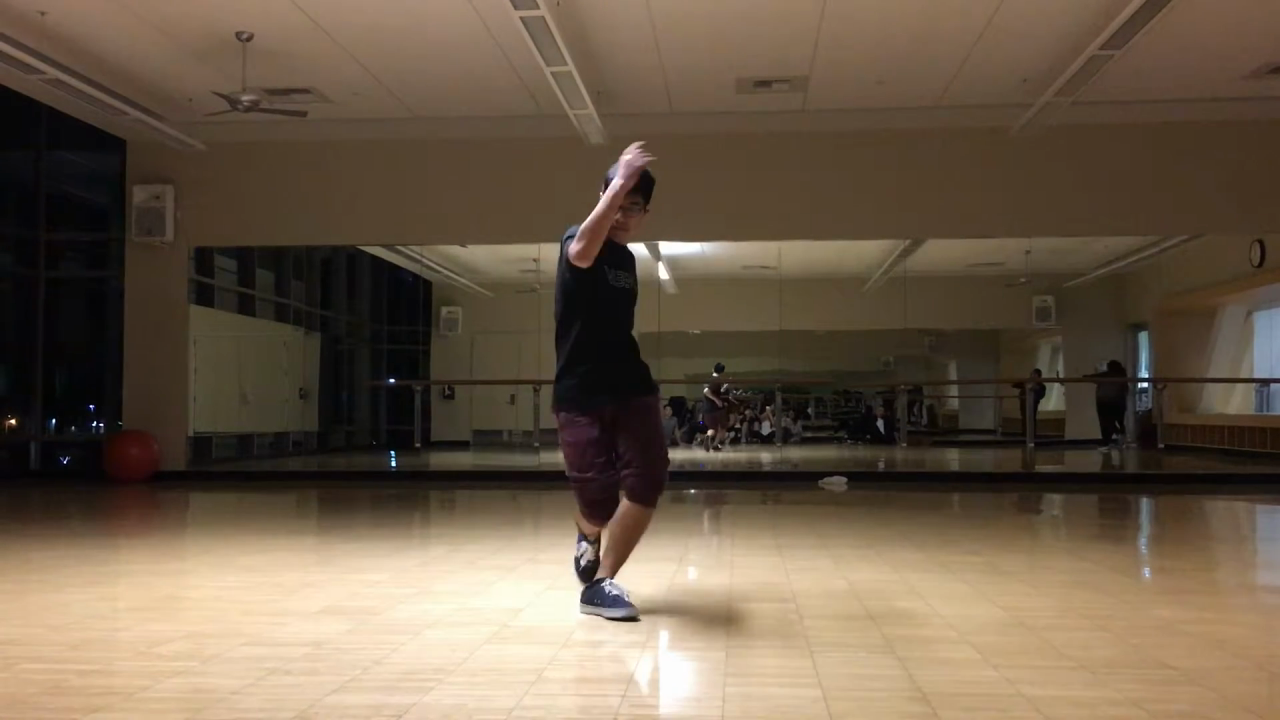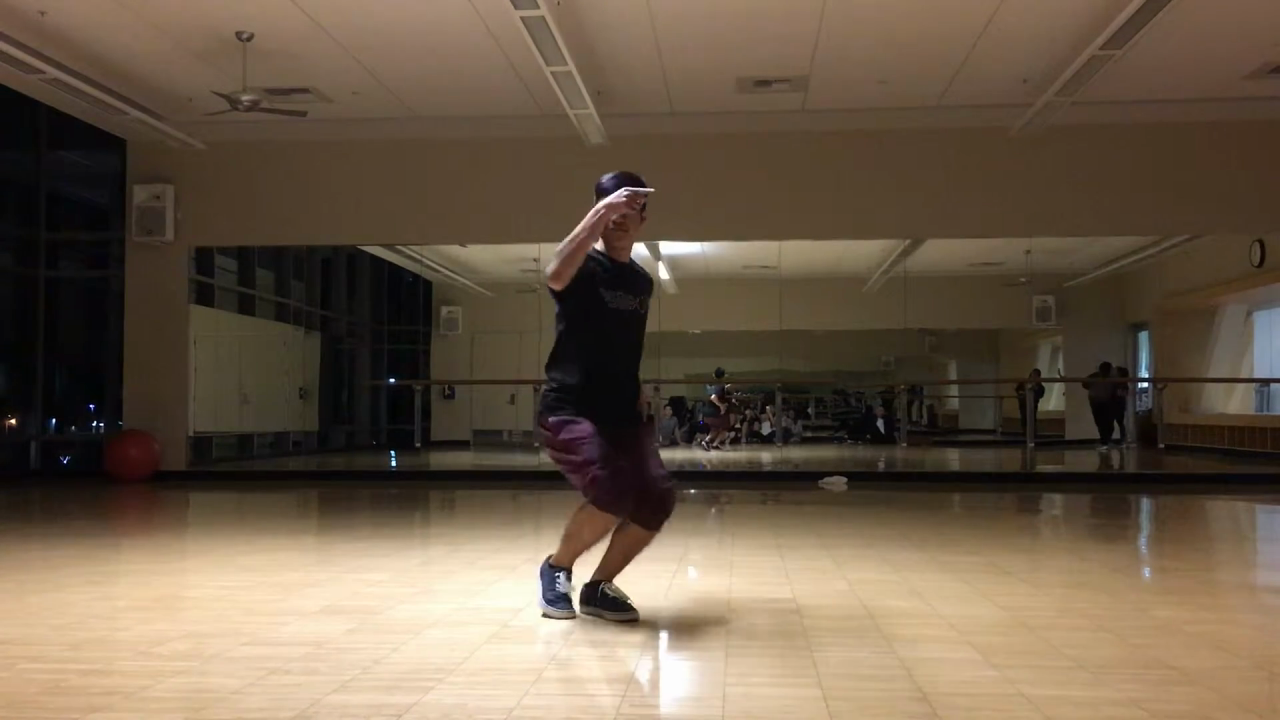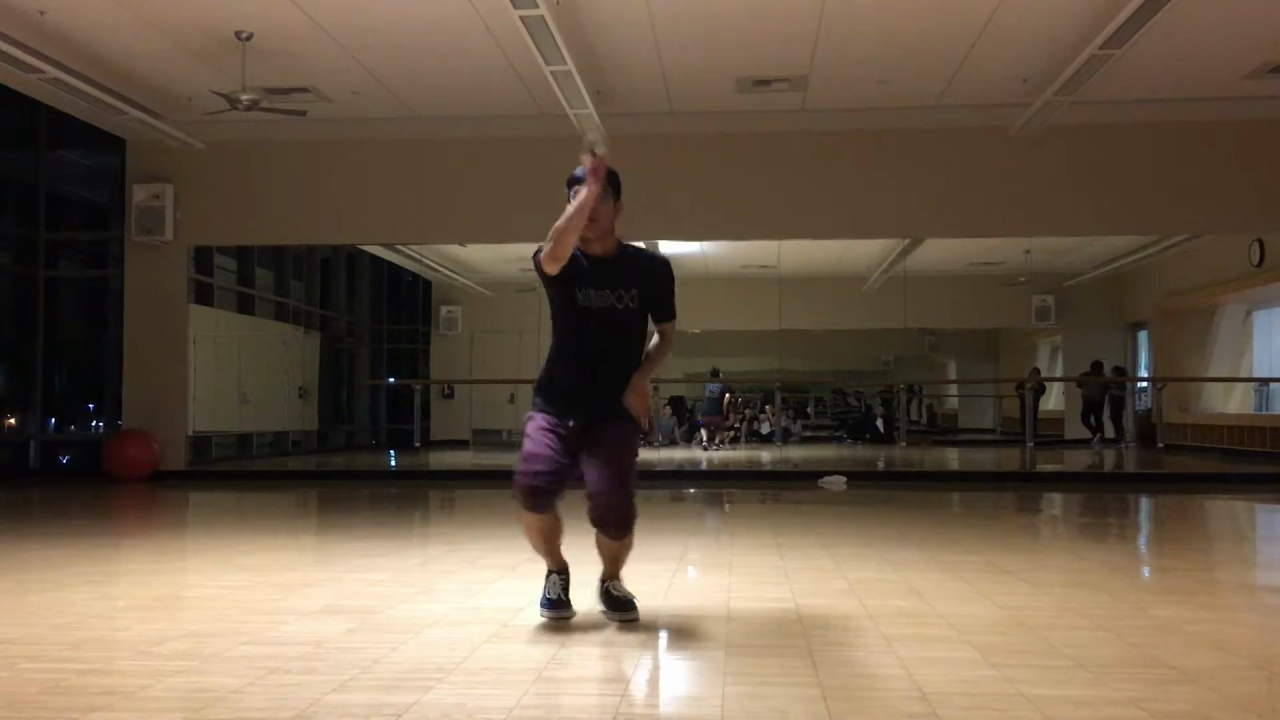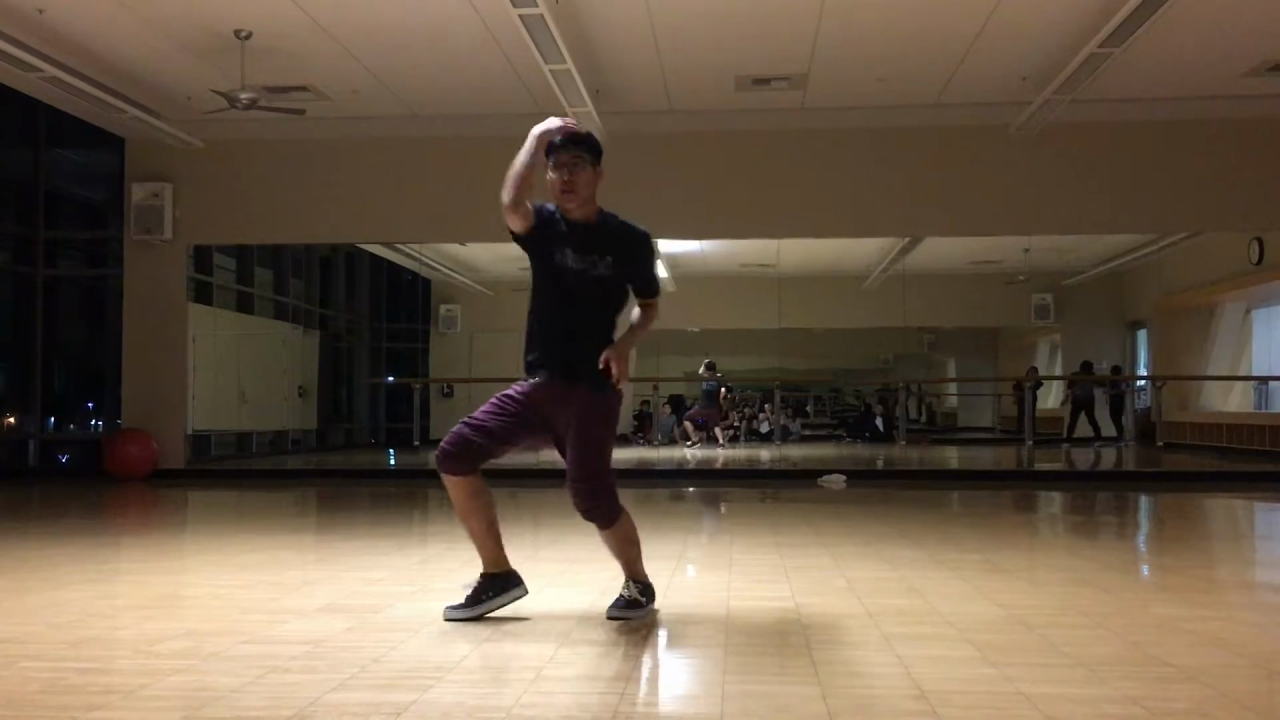
dt=0.3s
person 1, frame 1
left shoulder: (625, 258)
right shoulder: (579, 238)
right elbow: (583, 255)
right wrist: (617, 182)
left hip: (633, 388)
right hip: (580, 391)
left knee: (647, 481)
right knee: (595, 491)
left ankle: (600, 581)
right ankle: (590, 539)
person 1, frame 2
left shoulder: (642, 281)
right shoulder: (581, 262)
right elbow: (555, 276)
left wrist: (636, 393)
right wrist: (601, 209)
left hip: (623, 413)
right hip: (568, 409)
left knee: (657, 500)
right knee: (611, 493)
left ankle: (598, 586)
right ankle: (557, 566)
person 1, frame 3
left shoulder: (651, 268)
right shoulder: (564, 263)
left elbow: (665, 332)
right elbow: (552, 256)
left wrist: (642, 377)
right wrist: (588, 188)
left hip: (613, 415)
right hip: (555, 407)
left knee: (612, 510)
right knee: (535, 488)
left ankle: (611, 581)
right ankle: (556, 572)
person 1, frame 4
left shoulder: (629, 240)
right shoulder: (541, 224)
left elbow: (648, 307)
right elbow: (511, 205)
left wrist: (623, 345)
right wrist: (537, 137)
left hip: (591, 386)
right hip: (537, 381)
left knee: (592, 494)
right knee: (454, 456)
left ankle: (638, 584)
right ankle: (499, 575)
